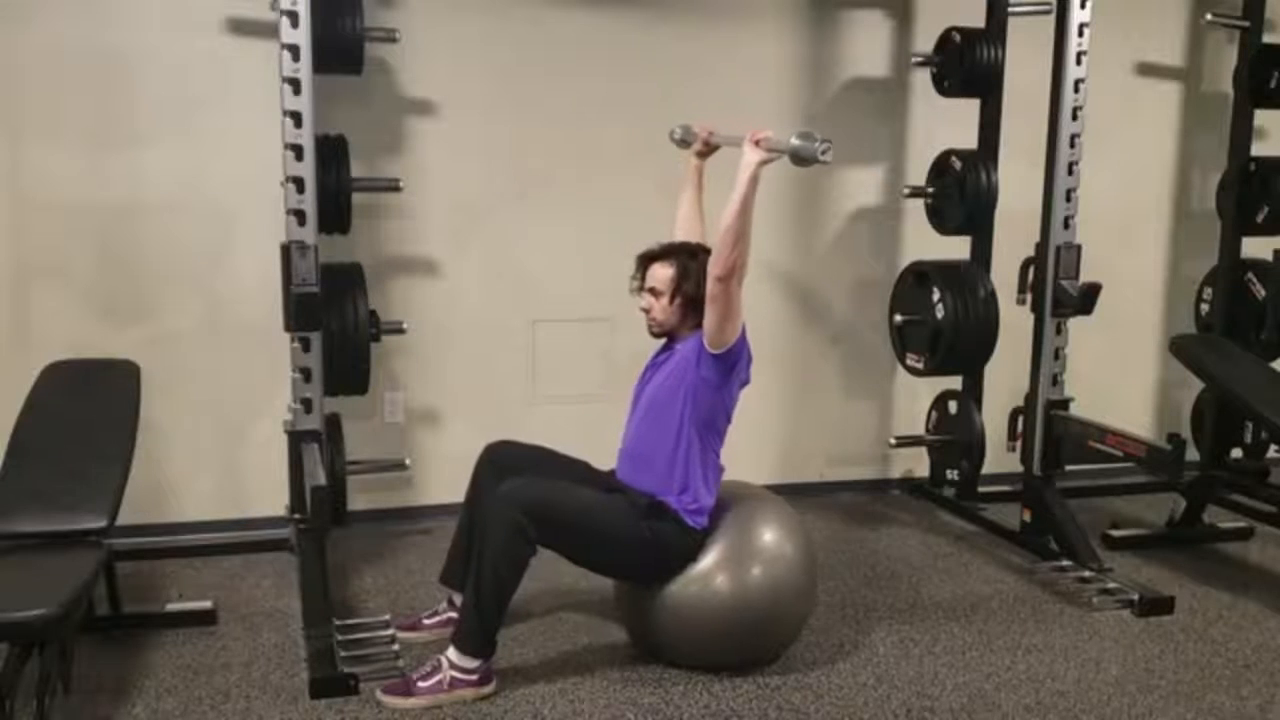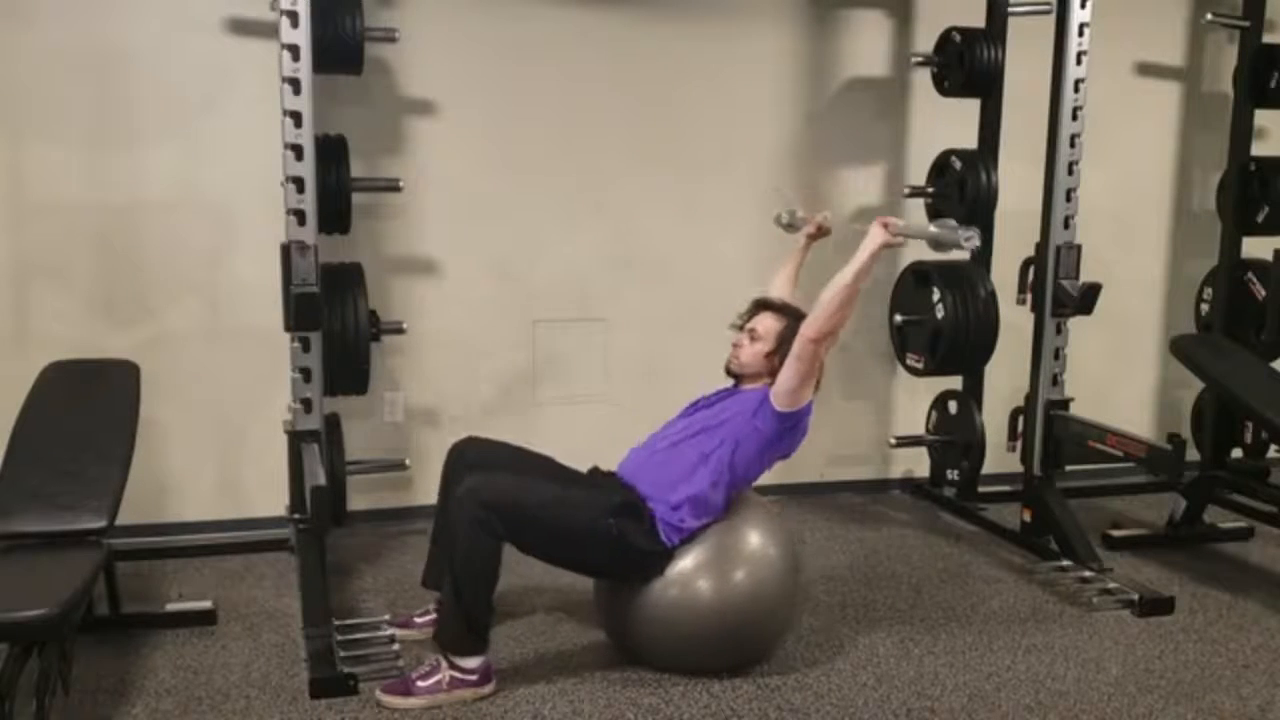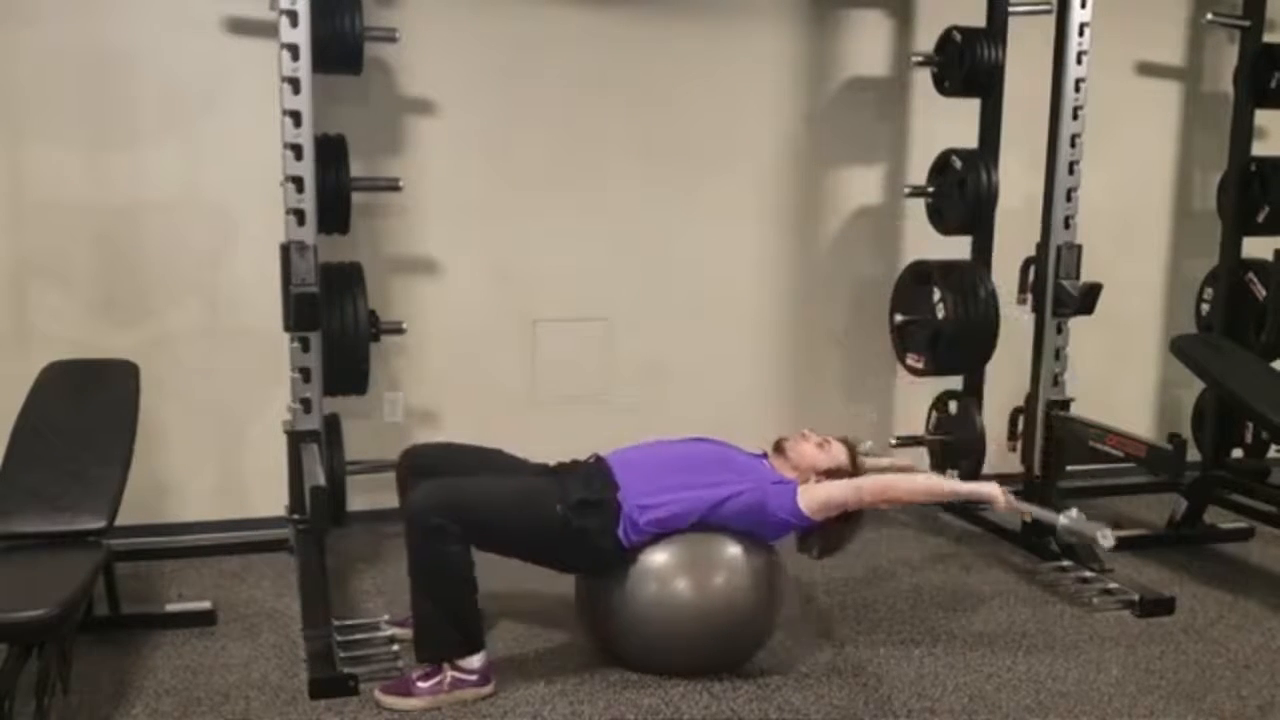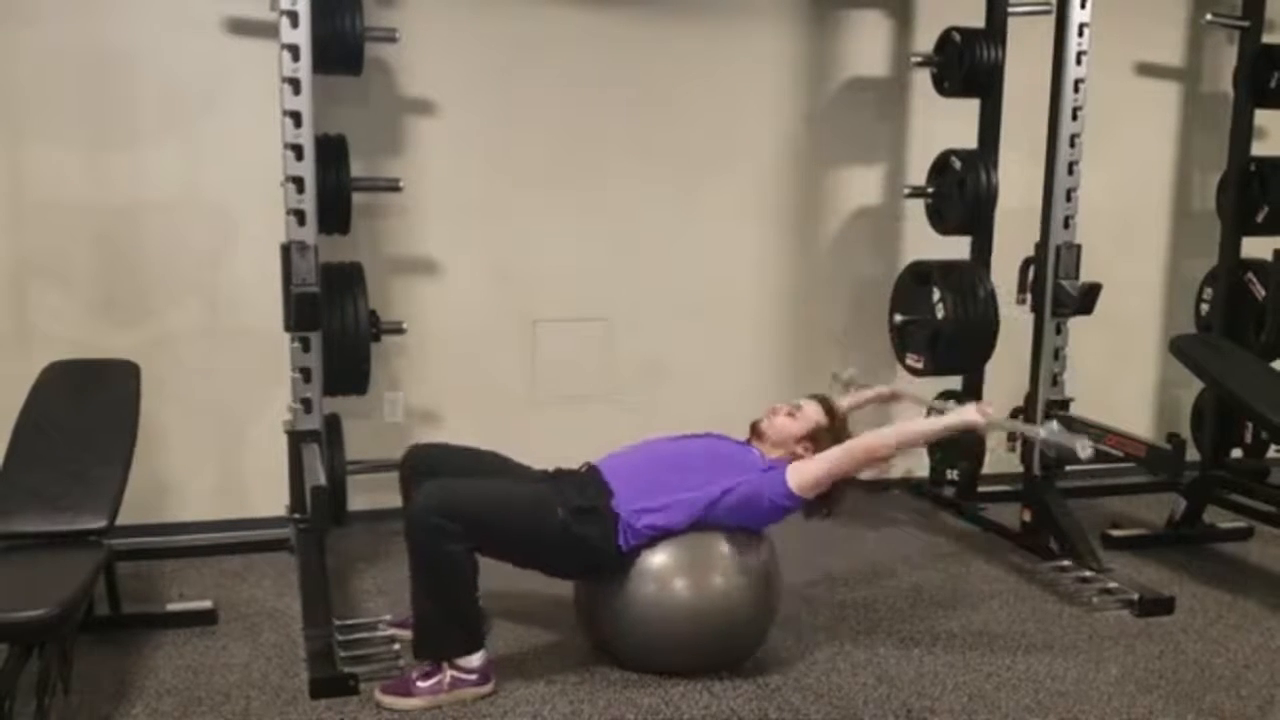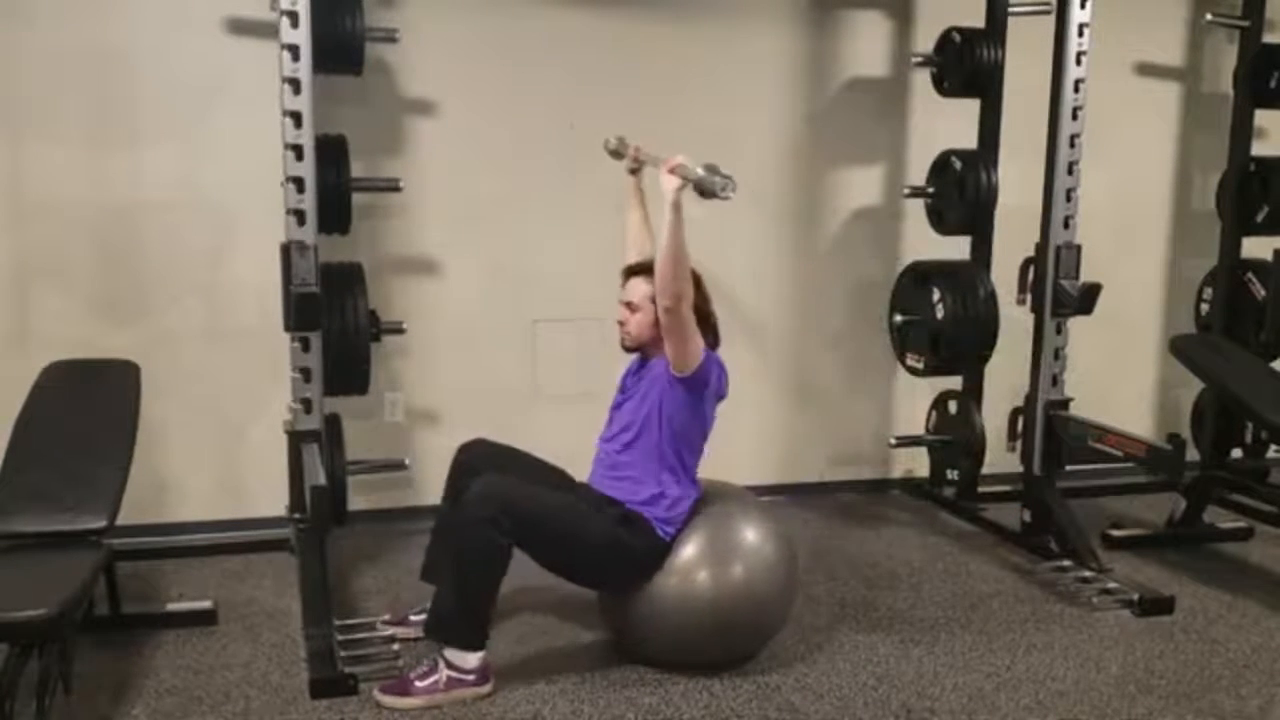
dt=1s
person 1, frame 1
left shoulder: (715, 356)
right shoulder: (678, 344)
left elbow: (723, 270)
right elbow: (686, 245)
left wrist: (749, 171)
right wrist: (696, 163)
left hip: (663, 530)
right hip: (628, 496)
left knee: (516, 501)
right knee: (501, 461)
left ankle: (467, 665)
right ankle: (461, 602)
person 1, frame 2
left shoulder: (775, 415)
right shoulder: (736, 396)
left elbow: (815, 334)
right elbow: (773, 312)
left wrist: (868, 250)
right wrist: (803, 244)
left hip: (634, 530)
right hip: (609, 494)
left knee: (476, 498)
right knee: (469, 456)
left ankle: (465, 665)
right ankle: (450, 601)
person 1, frame 3
left shoulder: (785, 501)
right shoulder: (760, 469)
left elbow: (879, 490)
left wrist: (978, 488)
right wrist: (884, 456)
left hip: (591, 521)
right hip: (582, 481)
left knee: (432, 507)
right knee: (422, 464)
left ankle: (460, 664)
right ankle: (446, 609)
person 1, frame 4
left shoulder: (779, 484)
right shoulder: (751, 455)
left elbow: (863, 450)
right elbow: (813, 412)
left wrist: (953, 419)
right wrist: (867, 395)
left hip: (594, 529)
right hip: (577, 492)
left knee: (437, 505)
right knee: (426, 464)
left ankle: (459, 662)
right ankle: (443, 618)
person 1, frame 5
left shoulder: (691, 371)
right shoulder: (650, 359)
left elbow: (676, 298)
right elbow: (641, 261)
left wrist: (675, 201)
right wrist: (634, 183)
left hip: (632, 539)
right hip: (602, 507)
left knee: (489, 498)
right knee: (479, 459)
left ankle: (462, 663)
right ankle: (446, 606)
